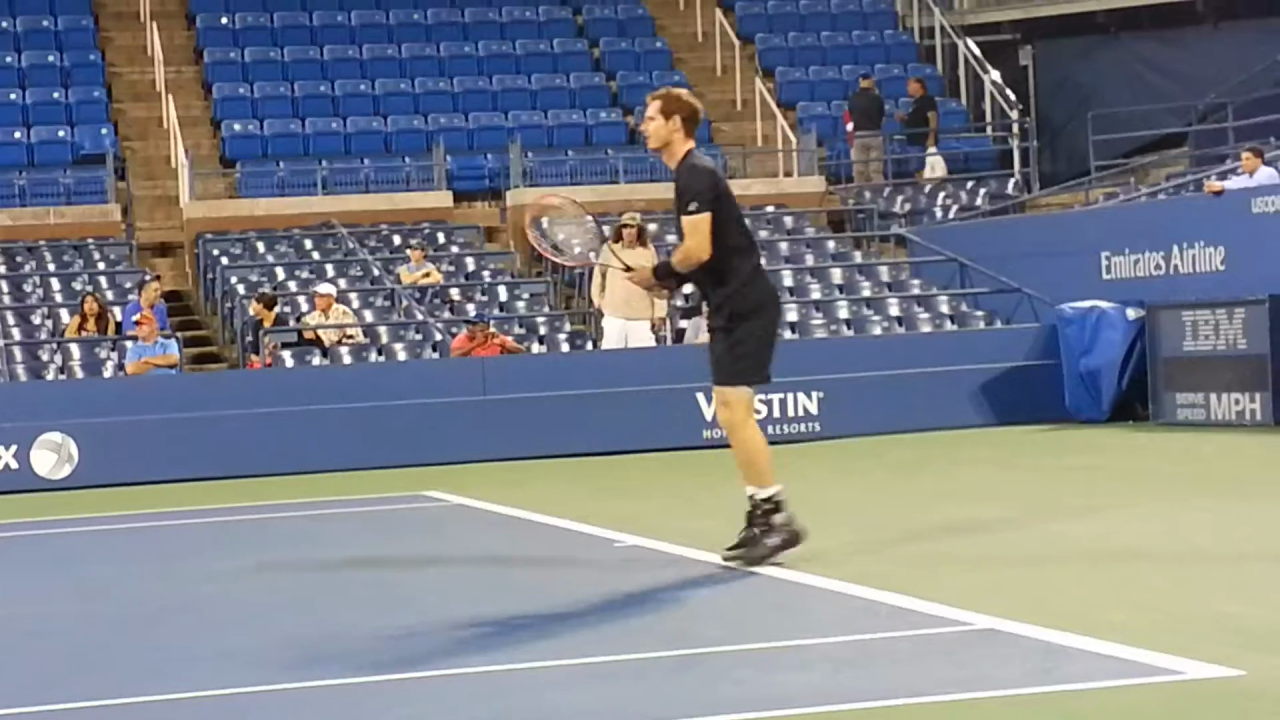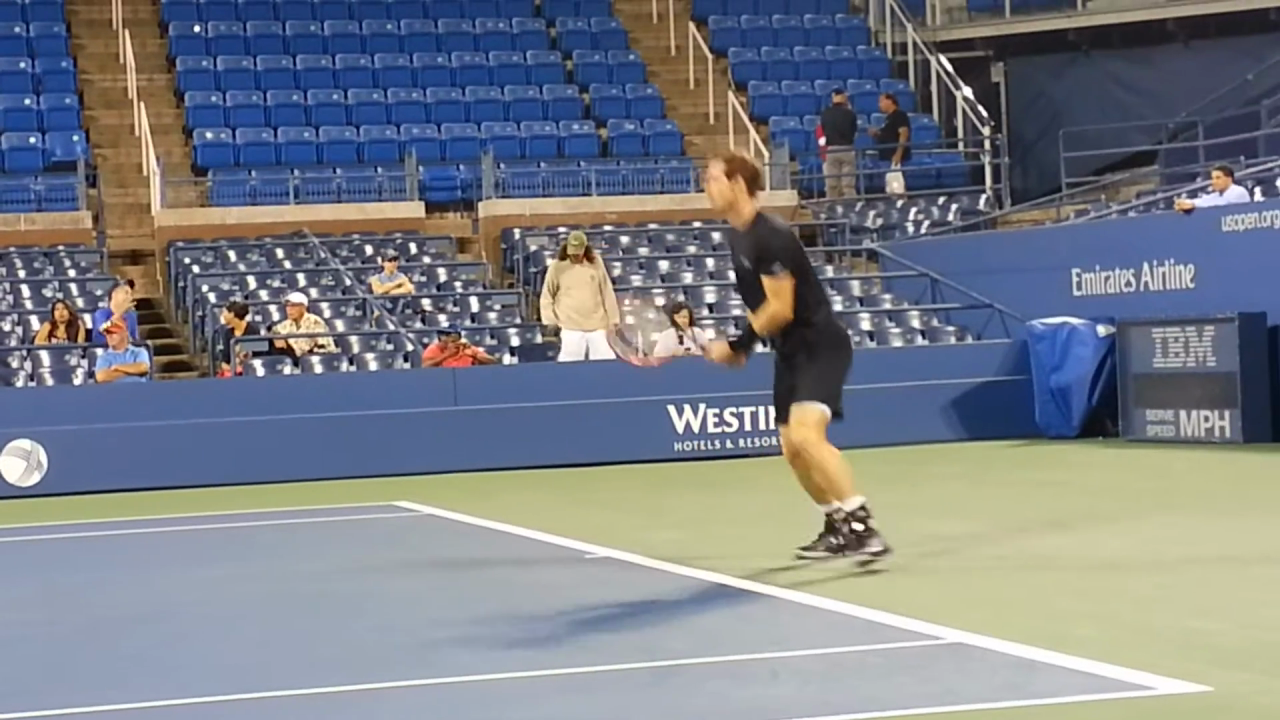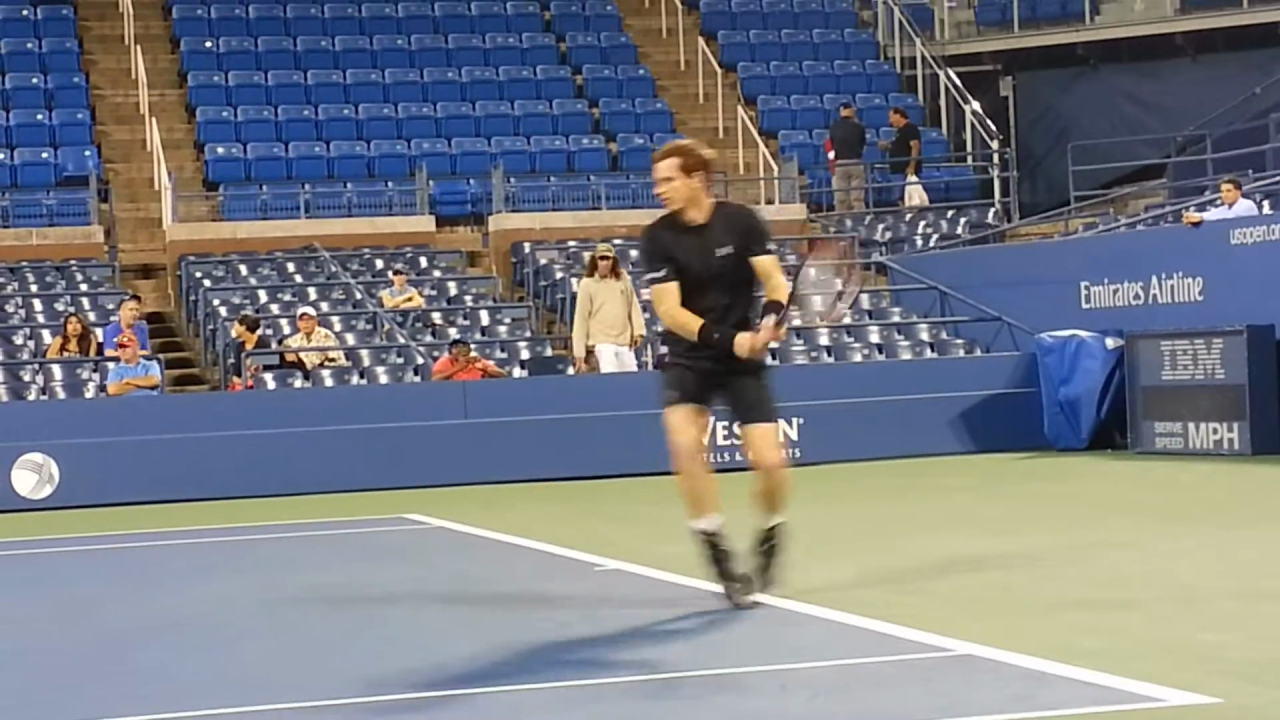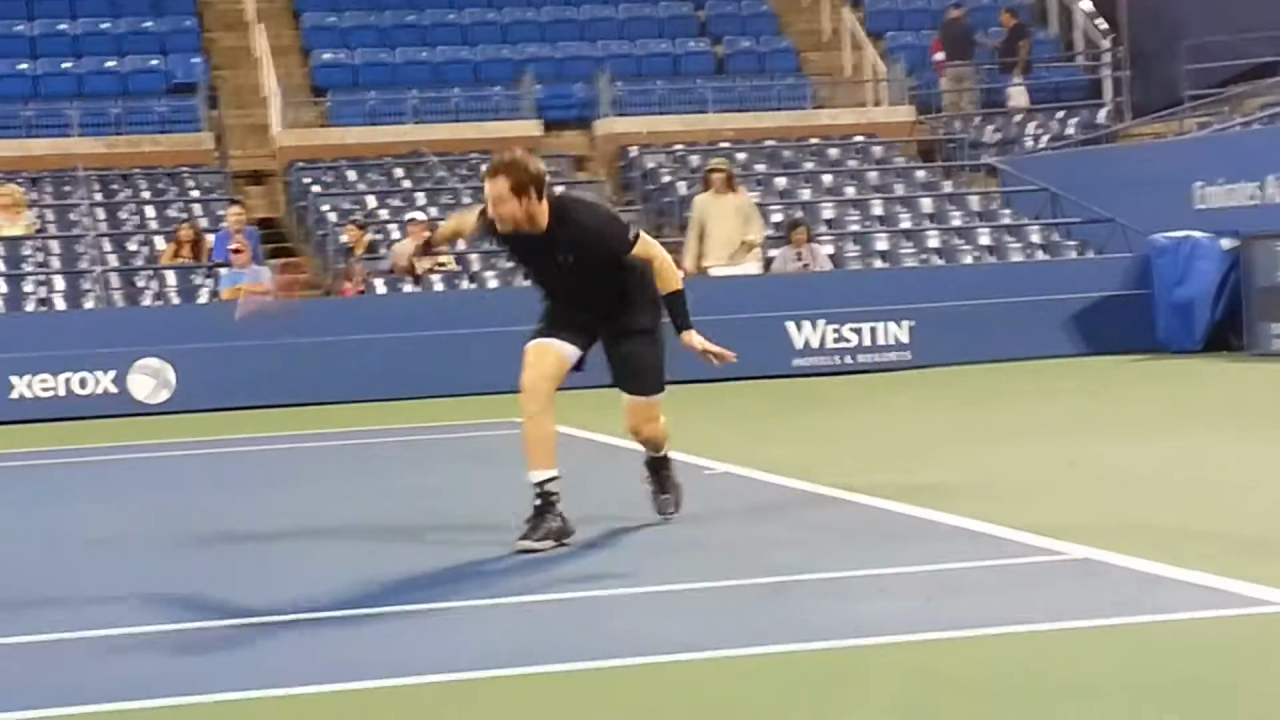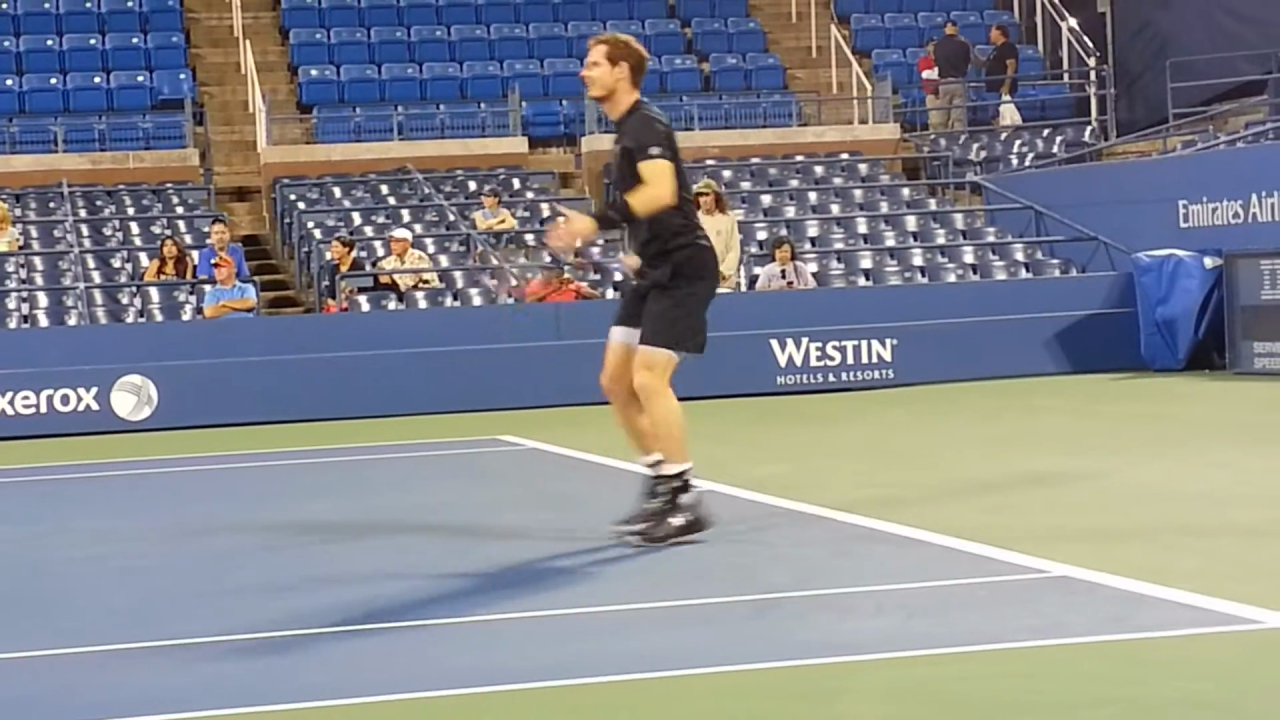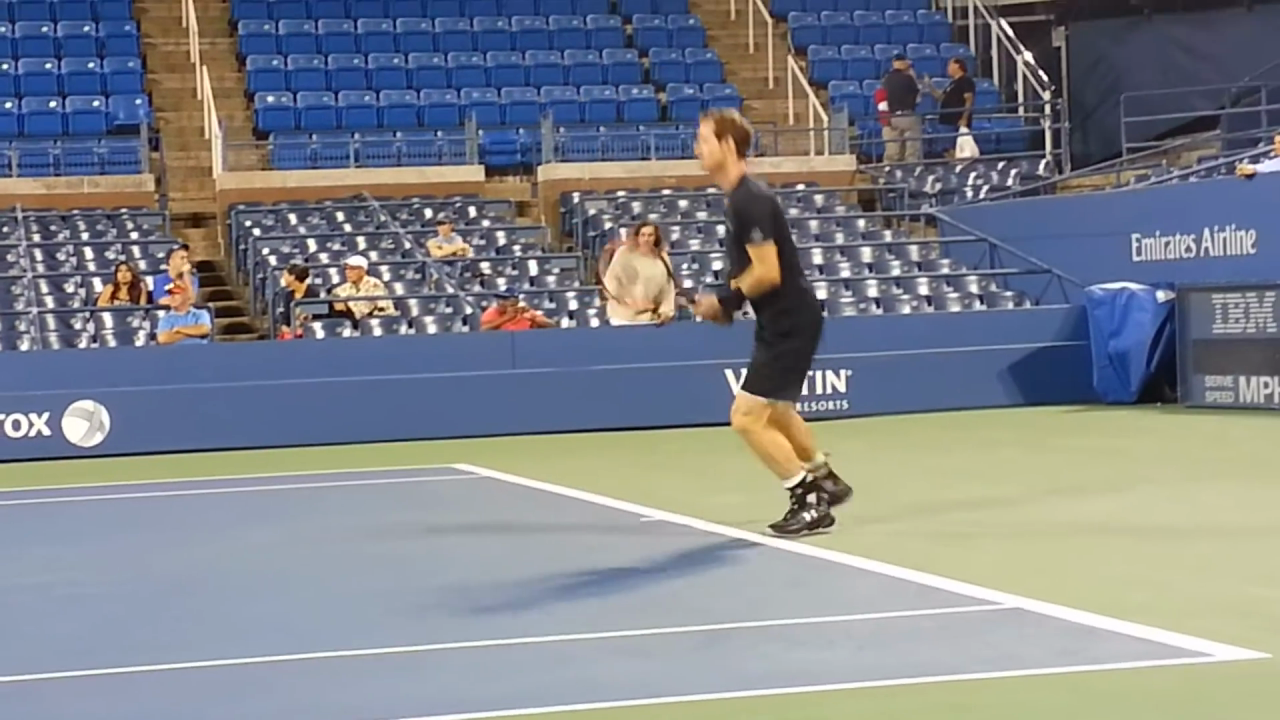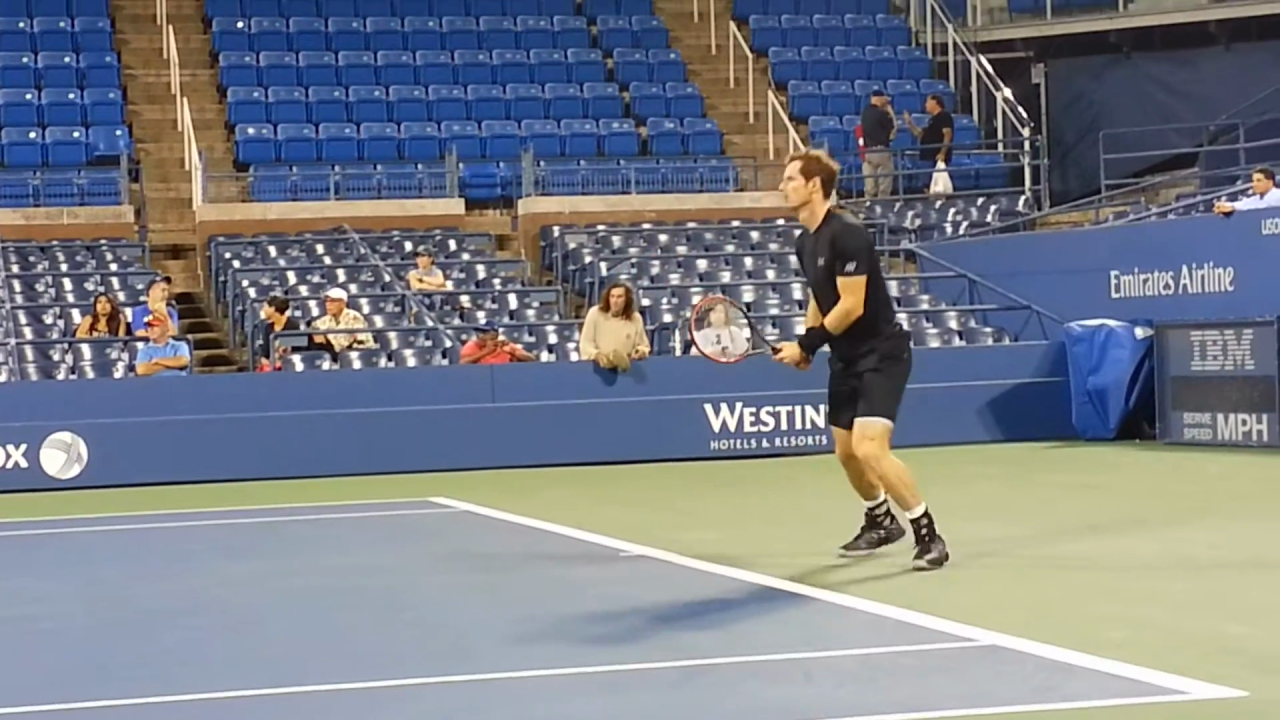
dt=0.7s
person 1, frame 1
left shoulder: (695, 174)
right shoulder: (692, 173)
left elbow: (697, 250)
left wrist: (656, 273)
right wrist: (666, 277)
left hip: (746, 309)
right hip: (731, 308)
left knee: (735, 412)
right knee: (729, 417)
left ankle: (775, 517)
right ankle: (762, 520)
person 1, frame 2
left shoulder: (771, 236)
right shoulder: (738, 238)
left elbow: (782, 310)
left wrist: (739, 344)
right wrist: (739, 344)
left hip: (821, 347)
right hip: (793, 350)
left knee: (806, 435)
right knee: (793, 447)
left ankle: (863, 528)
right ankle: (837, 529)
person 1, frame 3
left shoulder: (741, 220)
right shoulder: (658, 238)
left elbow: (774, 279)
right elbow: (668, 312)
left wrist: (771, 322)
right wrist: (728, 339)
left hip: (742, 361)
right hip: (687, 358)
left knee: (770, 459)
right knee: (686, 445)
left ankle: (771, 537)
right ankle: (717, 550)
person 1, frame 4
left shoulder: (591, 219)
right shoulder: (499, 221)
left elbow: (657, 258)
right elbow: (469, 222)
left wrist: (684, 327)
left hip: (629, 309)
right hip: (570, 311)
left knee: (643, 424)
right knee: (535, 384)
left ankle: (659, 467)
right ankle: (547, 508)
person 1, frame 5
left shoulder: (645, 124)
right shoulder: (630, 128)
left elbow: (662, 191)
left wrist: (596, 222)
left hip: (683, 270)
right hip: (657, 270)
left knee: (646, 380)
right knee: (616, 378)
left ankle: (681, 504)
right ankle: (663, 485)
person 1, frame 6
left shoulder: (751, 200)
right shoulder: (739, 197)
left elbow: (769, 274)
left wrist: (725, 301)
right wrist: (728, 299)
left hip: (791, 322)
right hip: (781, 321)
left knee: (747, 417)
right knee: (774, 411)
left ankle: (811, 499)
right ankle: (823, 480)
person 1, frame 7
left shoulder: (847, 234)
right shoulder: (806, 241)
left elbow: (853, 306)
left wrist: (807, 345)
right wrist: (806, 344)
left hip: (883, 353)
right hip: (846, 358)
left knee: (868, 448)
right knee: (846, 452)
left ankle: (927, 533)
right ankle: (880, 520)
